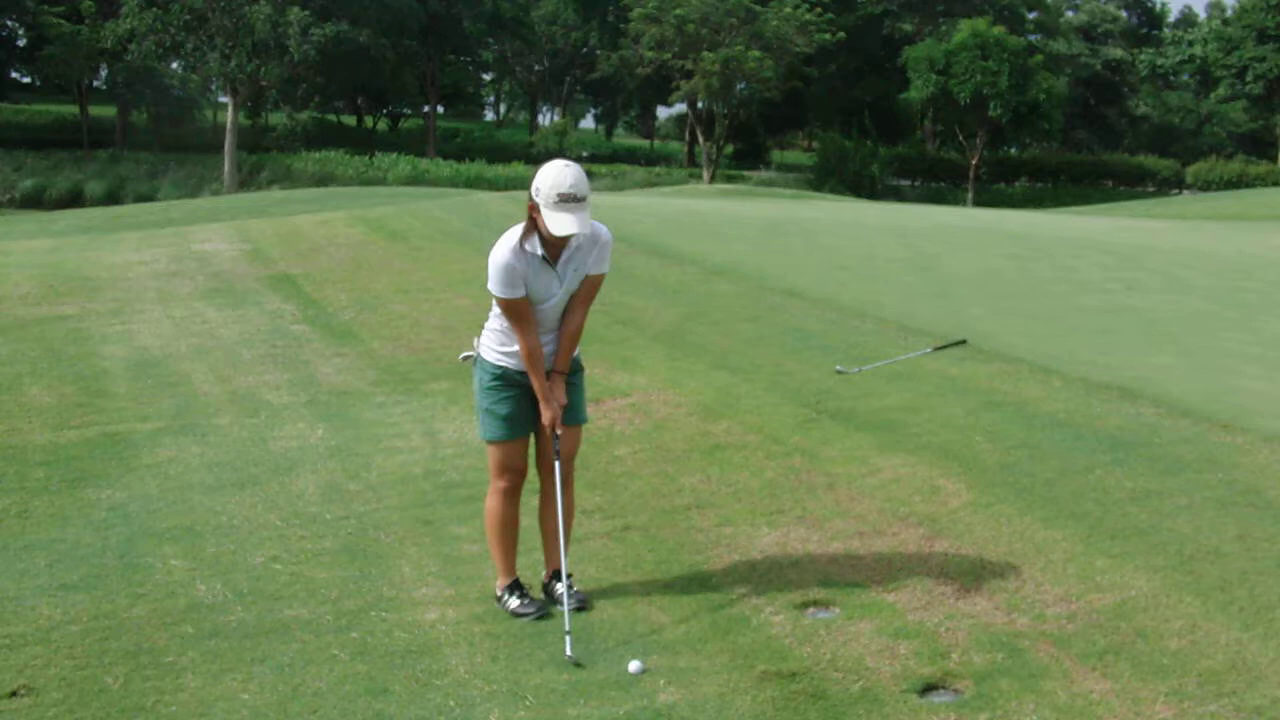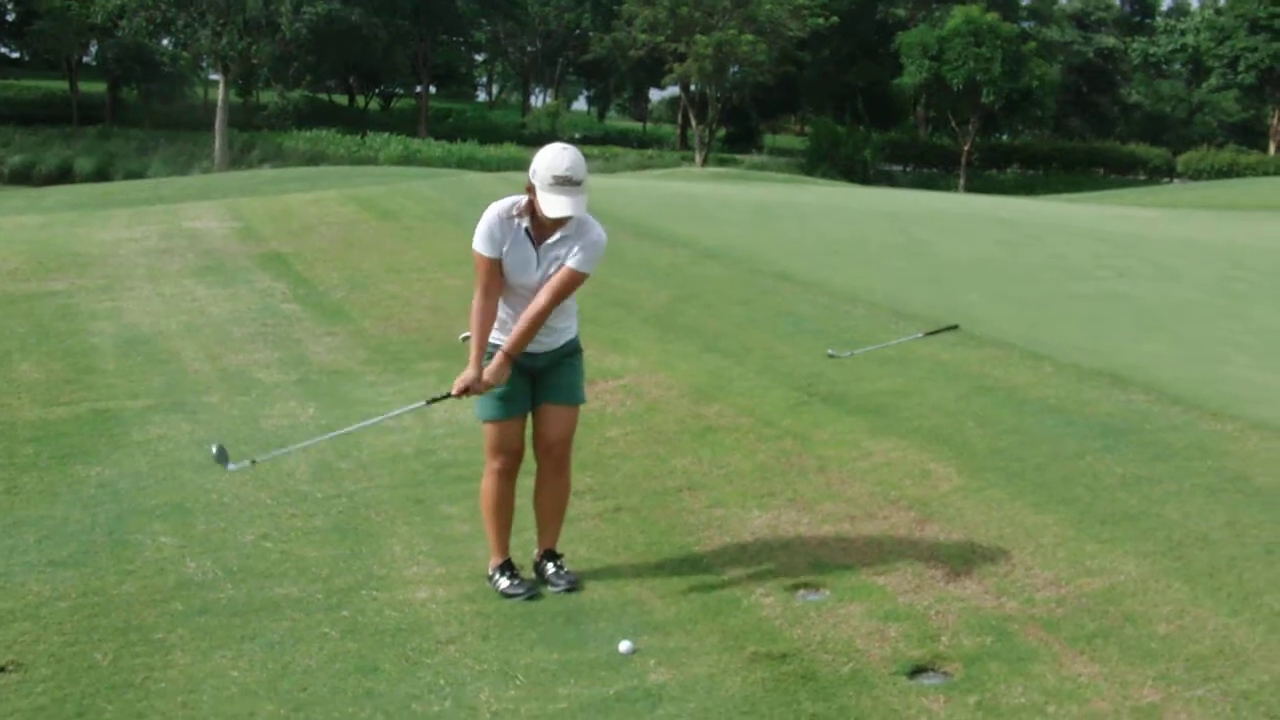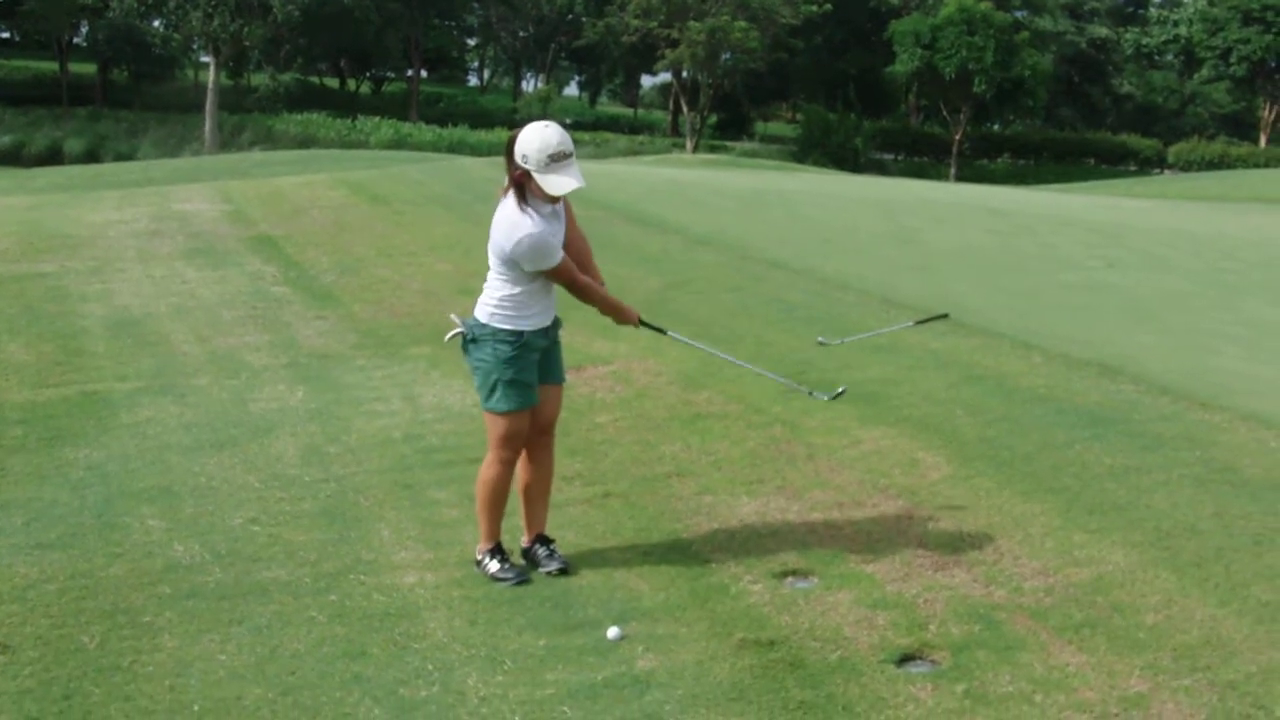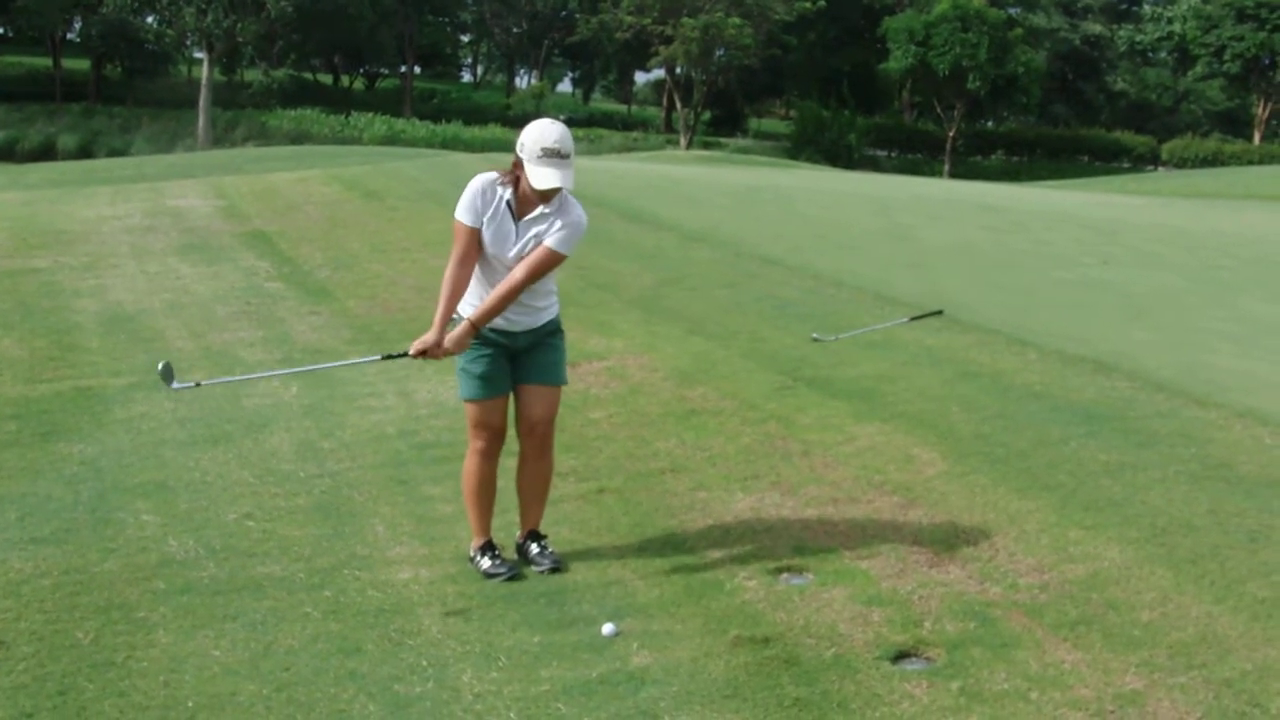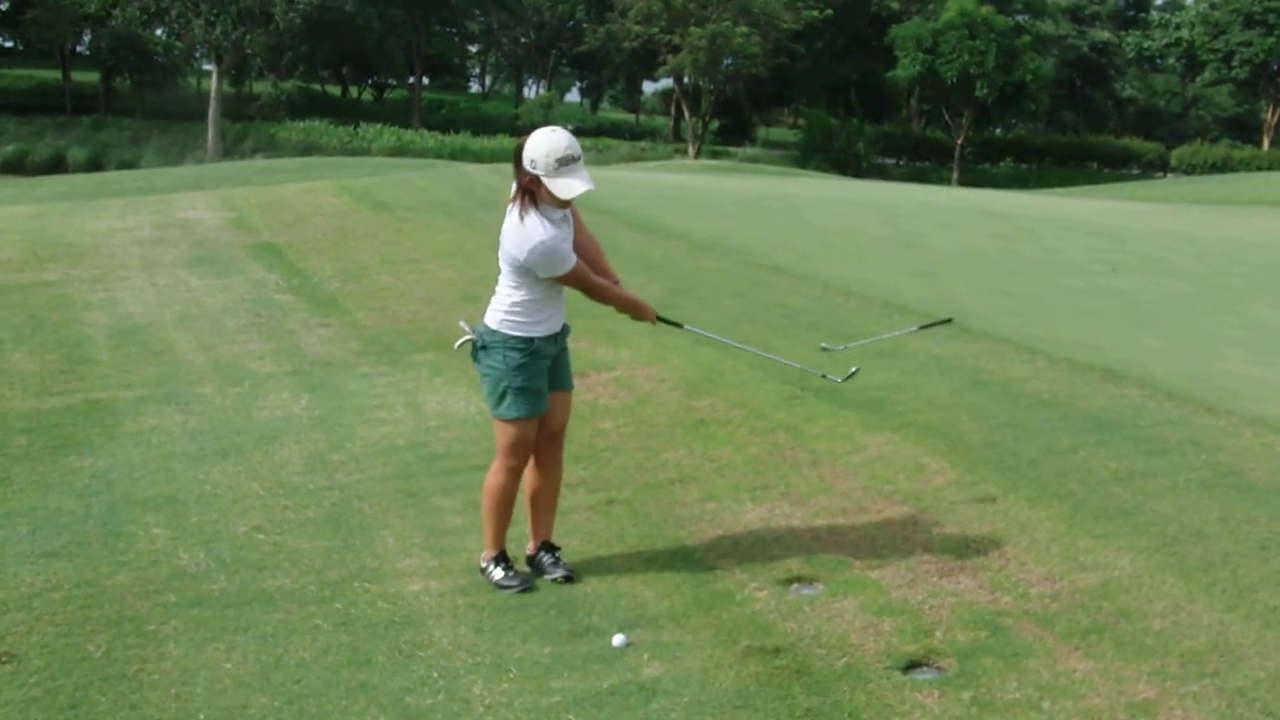
dt=0.7s
person 1, frame 1
left shoulder: (598, 240)
right shoulder: (508, 255)
left elbow: (575, 315)
right elbow: (526, 334)
left wrist: (559, 378)
right wrist: (543, 398)
left hip: (562, 366)
right hip: (505, 370)
left knee: (560, 471)
right knee: (508, 478)
left ankle: (555, 574)
right ankle: (506, 583)
person 1, frame 2
left shoulder: (590, 237)
right shoulder: (498, 218)
left elbow: (545, 305)
right elbow: (486, 296)
left wrist: (503, 364)
right wrist: (476, 362)
left hip: (558, 351)
right hip: (499, 347)
left knee: (555, 454)
right knee: (503, 459)
left ankle: (548, 555)
right ankle: (499, 564)
person 1, frame 3
left shoulder: (544, 184)
right shoulder: (528, 232)
left elbow: (573, 241)
right elbow: (574, 281)
left wrist: (603, 297)
right wrist: (618, 310)
left hip: (541, 330)
right hip: (505, 339)
left knee: (542, 434)
right knee: (507, 447)
left ankle: (535, 539)
right ankle: (487, 549)
person 1, frame 4
left shoulder: (571, 218)
right shoulder: (482, 190)
left elbow: (520, 280)
right elbow: (462, 262)
left wrist: (466, 329)
right wrist: (439, 328)
left hip: (540, 332)
right hip: (484, 333)
left knee: (538, 435)
right knee: (487, 439)
left ankle: (530, 536)
right ankle: (481, 544)
person 1, frame 5
left shoulder: (552, 191)
right shoulder: (540, 239)
left elbow: (582, 237)
right elbow: (590, 286)
left wrist: (620, 289)
right wrist: (637, 306)
left hip: (549, 337)
right hip: (513, 346)
left knee: (551, 442)
right knee: (515, 454)
left ankle: (541, 545)
right ankle: (492, 556)
